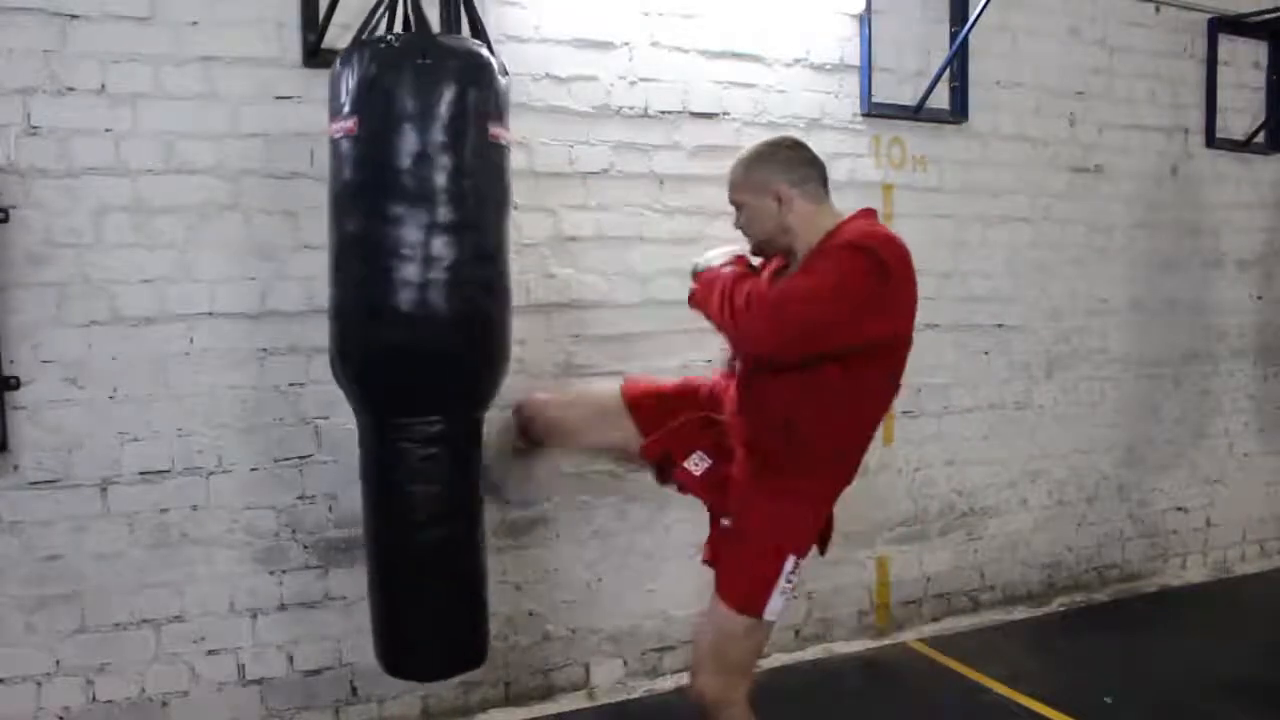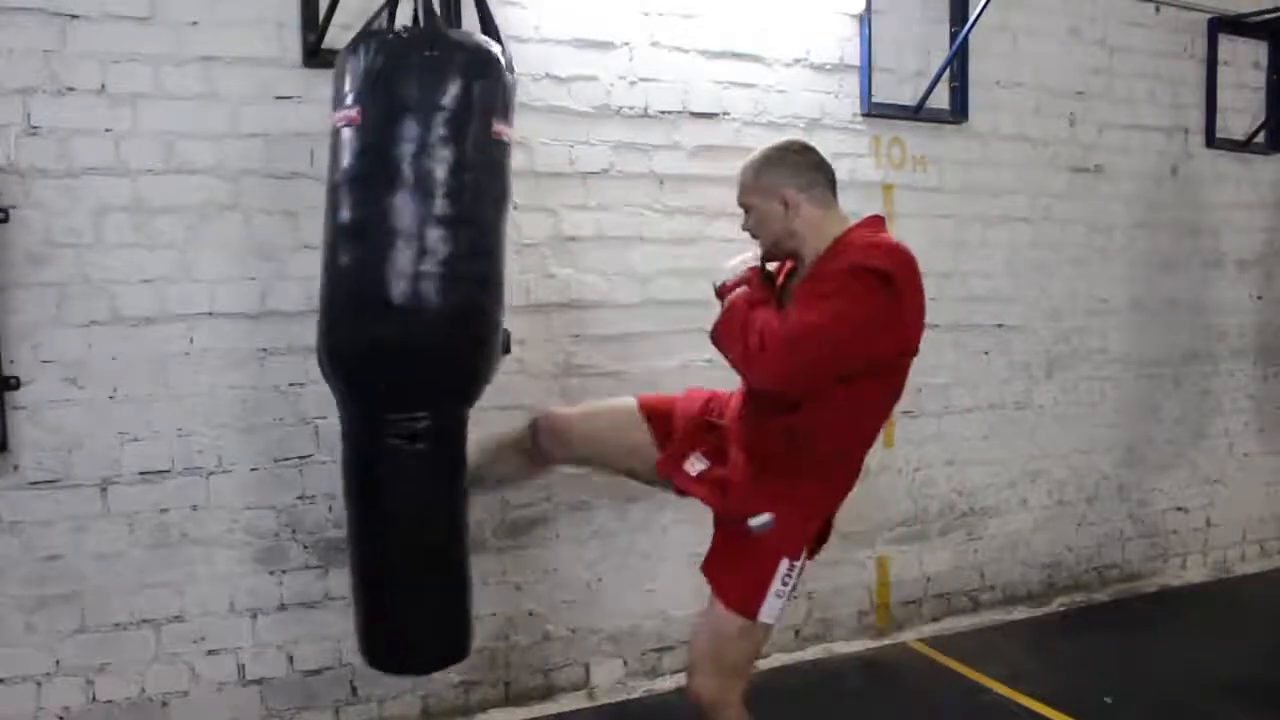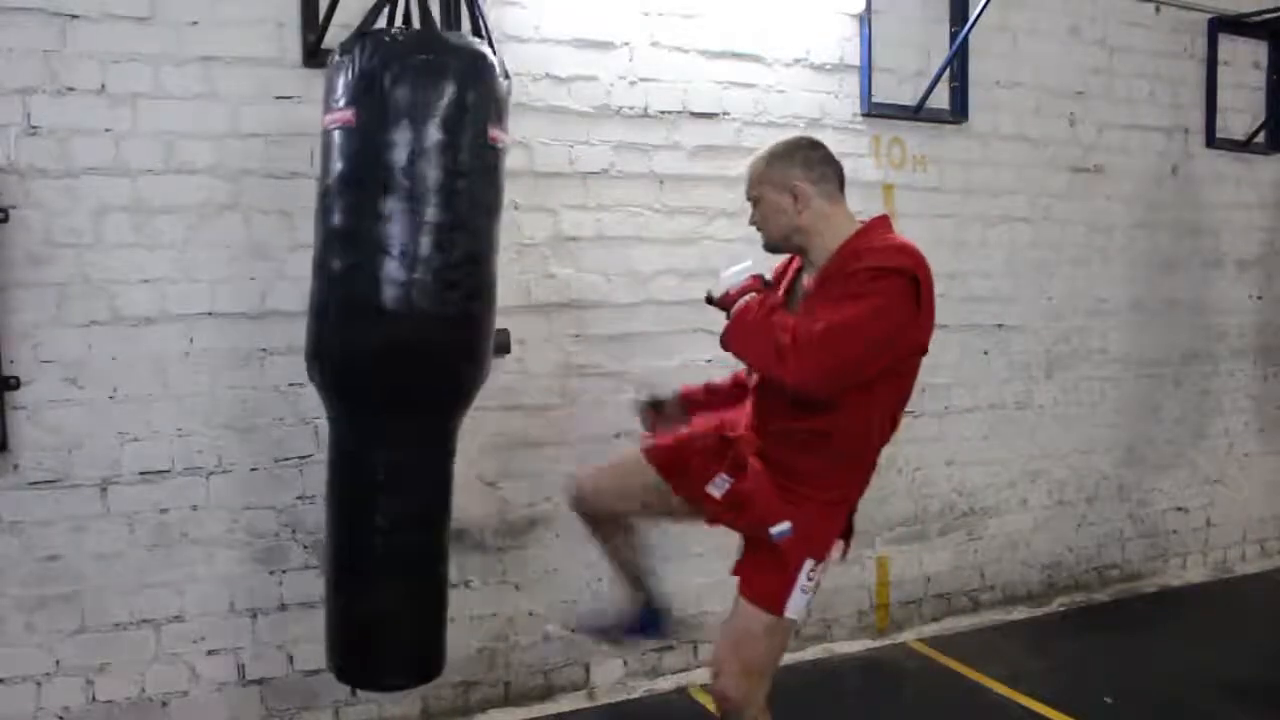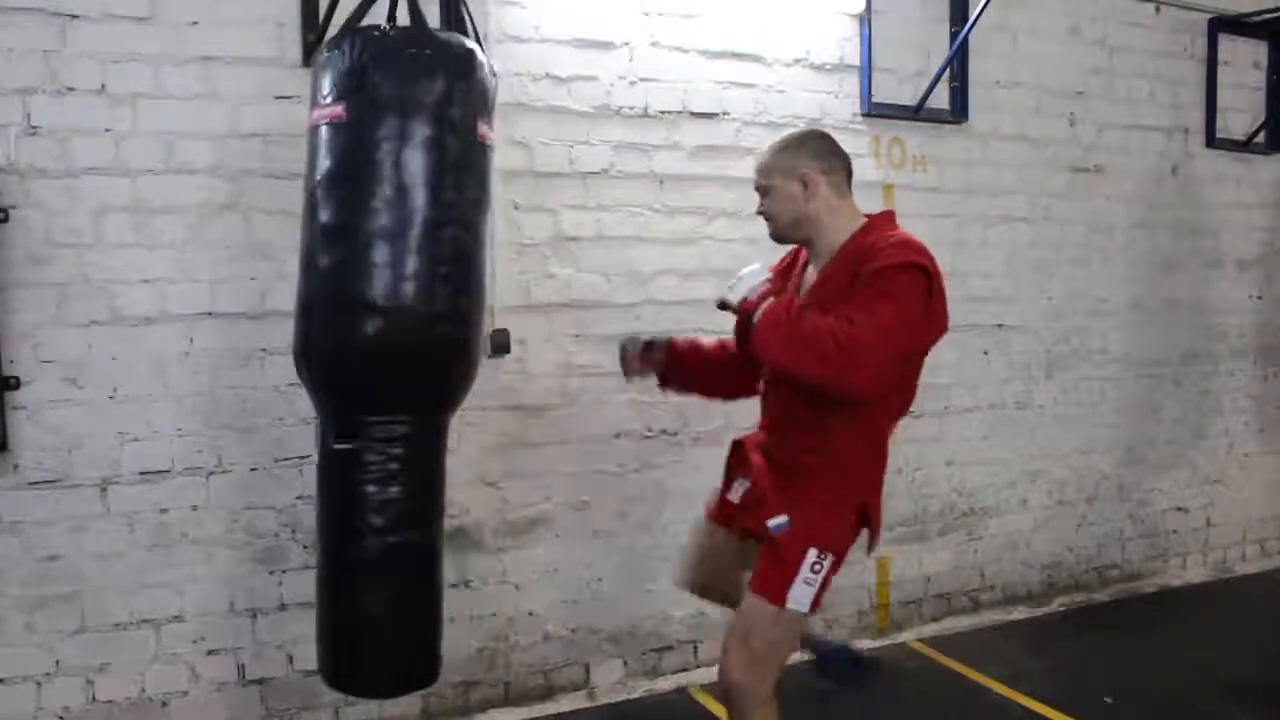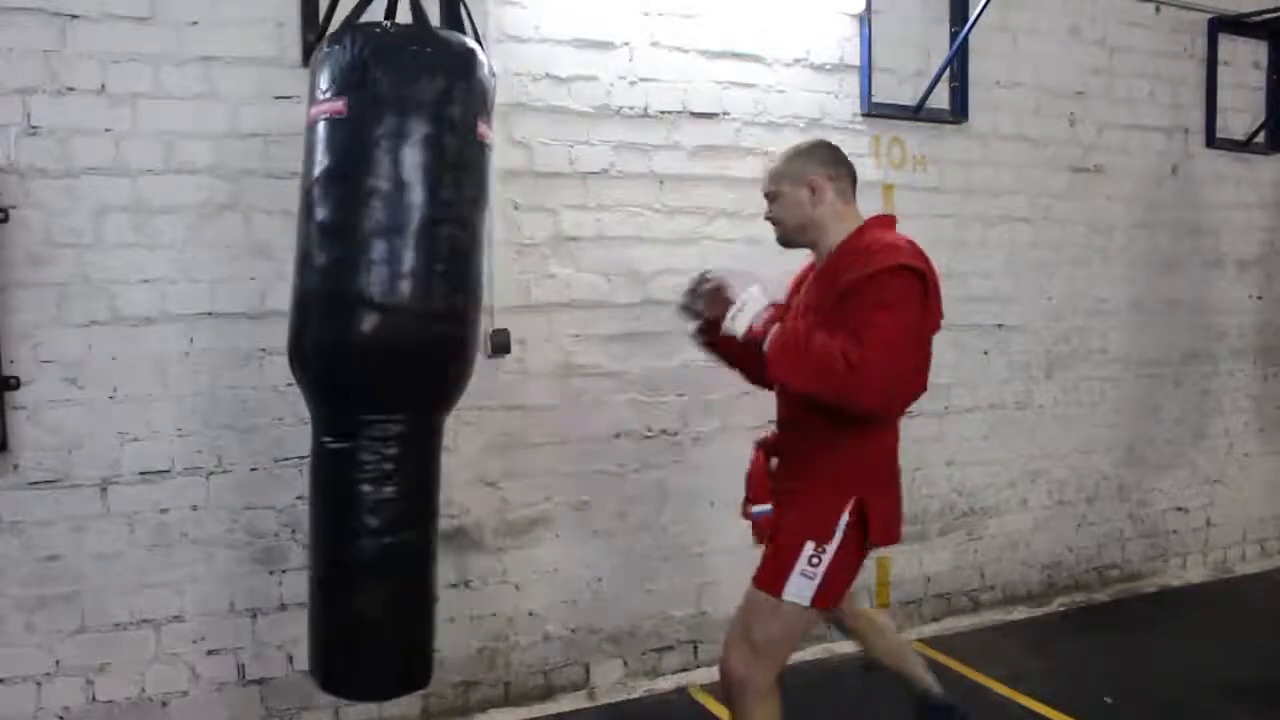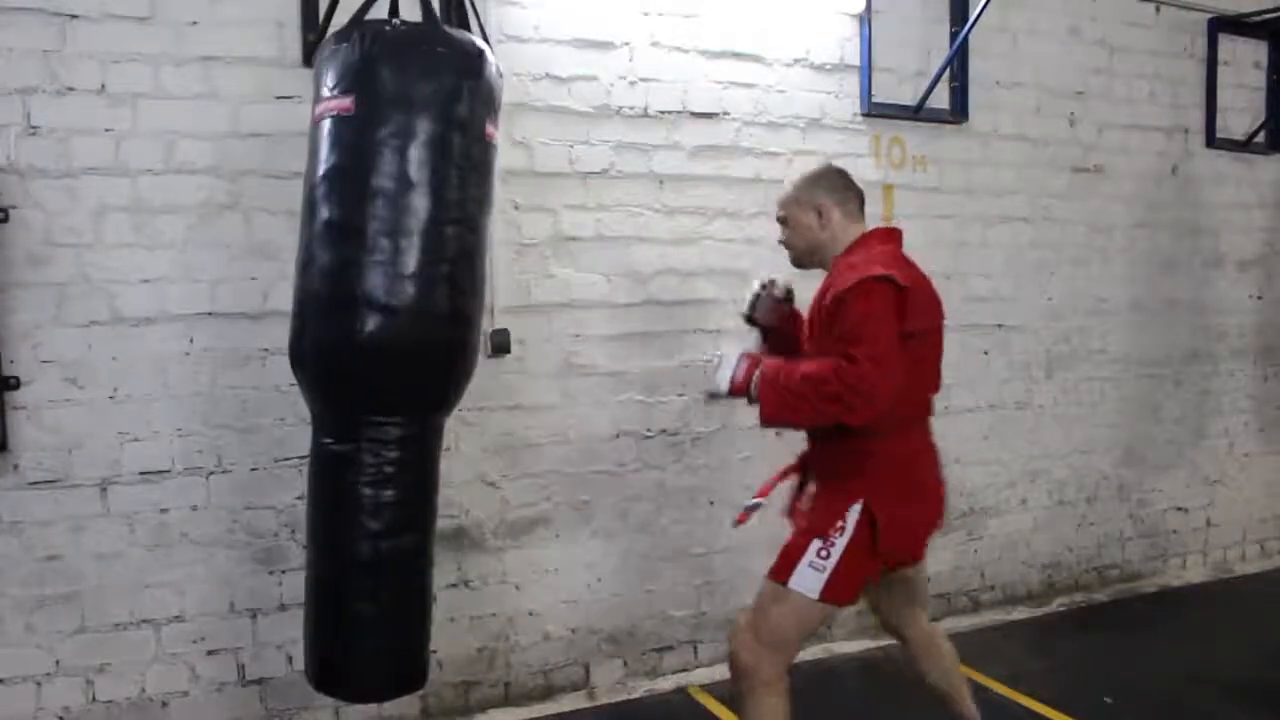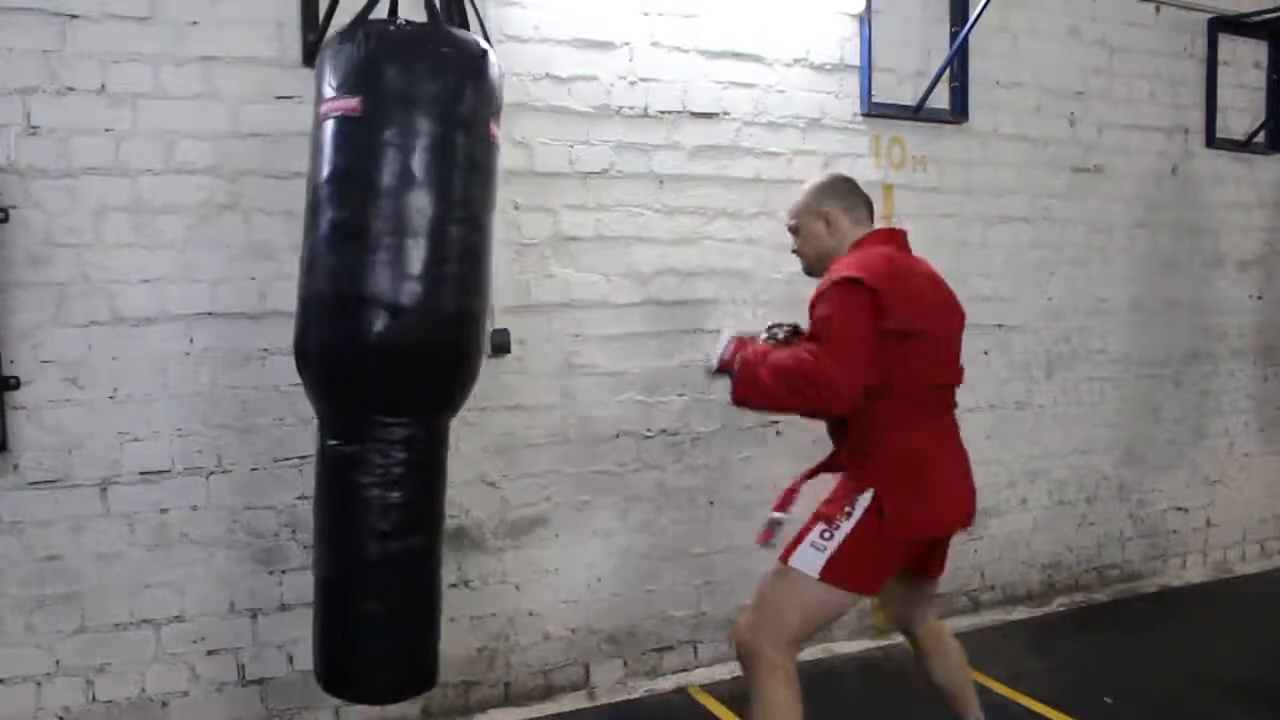
dt=0.1s
person 1, frame 1
left shoulder: (868, 259)
right shoulder: (793, 261)
left elbow: (764, 331)
left wrist: (721, 273)
left hip: (783, 485)
right hip: (726, 421)
right knee: (541, 415)
person 1, frame 2
left shoulder: (876, 273)
right shoulder: (801, 268)
left elbow: (772, 360)
left wrist: (739, 294)
left hip: (781, 489)
right hip: (729, 430)
right knee: (552, 433)
person 1, frame 3
left shoulder: (889, 272)
right shoulder: (800, 268)
left elbow: (803, 362)
left wrist: (744, 301)
right wrist: (689, 402)
left hip: (806, 490)
right hip: (748, 445)
right knee: (593, 495)
right ankle: (646, 608)
person 1, frame 4
left shoulder: (898, 267)
right shoulder: (798, 263)
left elbow: (849, 365)
right elbow: (748, 364)
left wrist: (763, 306)
right wrist: (666, 357)
left hip: (821, 487)
right hip: (769, 457)
right knee: (707, 578)
right ankle: (825, 647)
person 1, frame 5
left shoulder: (889, 267)
right shoulder: (825, 267)
left elbow: (871, 380)
right elbow: (783, 371)
left wrist: (769, 329)
right wrist: (720, 322)
left hip: (837, 492)
right hip: (814, 478)
left knee: (744, 667)
right knee: (832, 604)
person 1, frame 6
left shoulder: (866, 281)
right shoulder: (865, 275)
left elbow: (859, 390)
right elbow: (824, 375)
left wrist: (753, 375)
right wrist: (781, 322)
left hip: (867, 492)
right hip: (883, 482)
left knee: (754, 654)
right knee: (903, 615)
person 1, frame 7
left shoulder: (857, 279)
right shoulder: (918, 279)
left elbow: (821, 386)
left wrist: (741, 355)
right wrist: (806, 347)
left hip: (890, 486)
right hip: (934, 479)
left knee: (762, 640)
right knee: (915, 616)
